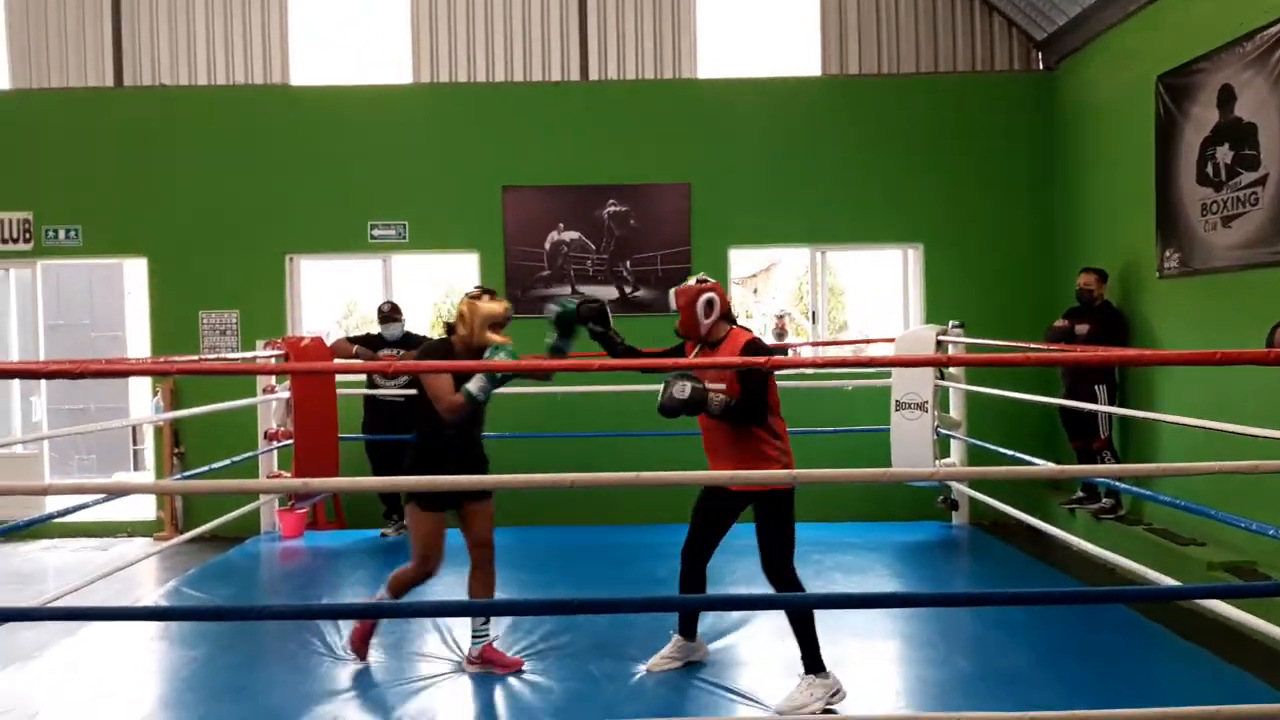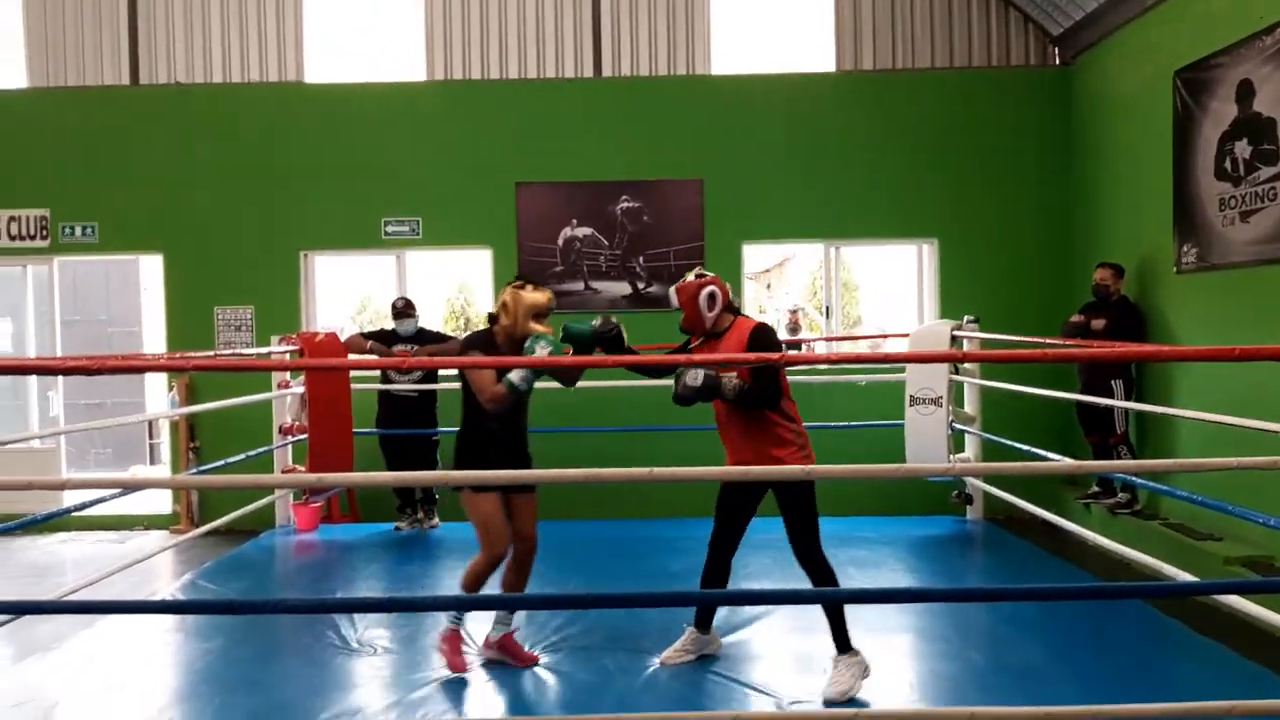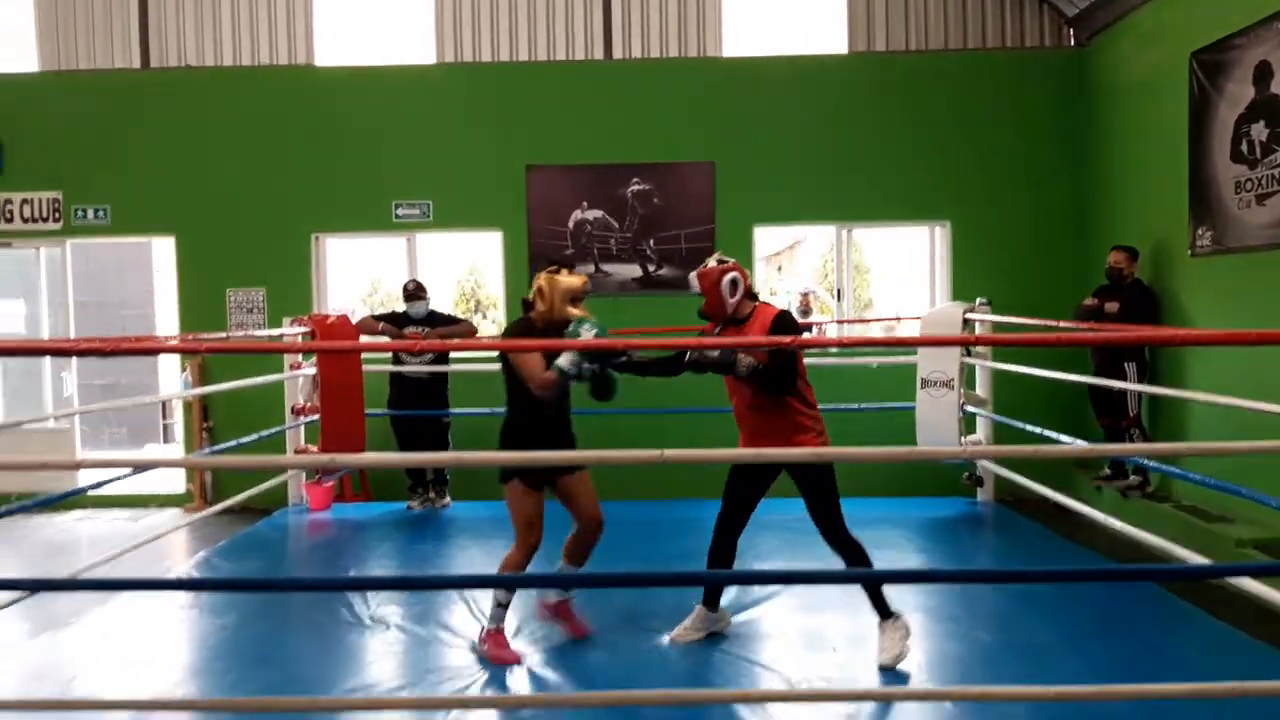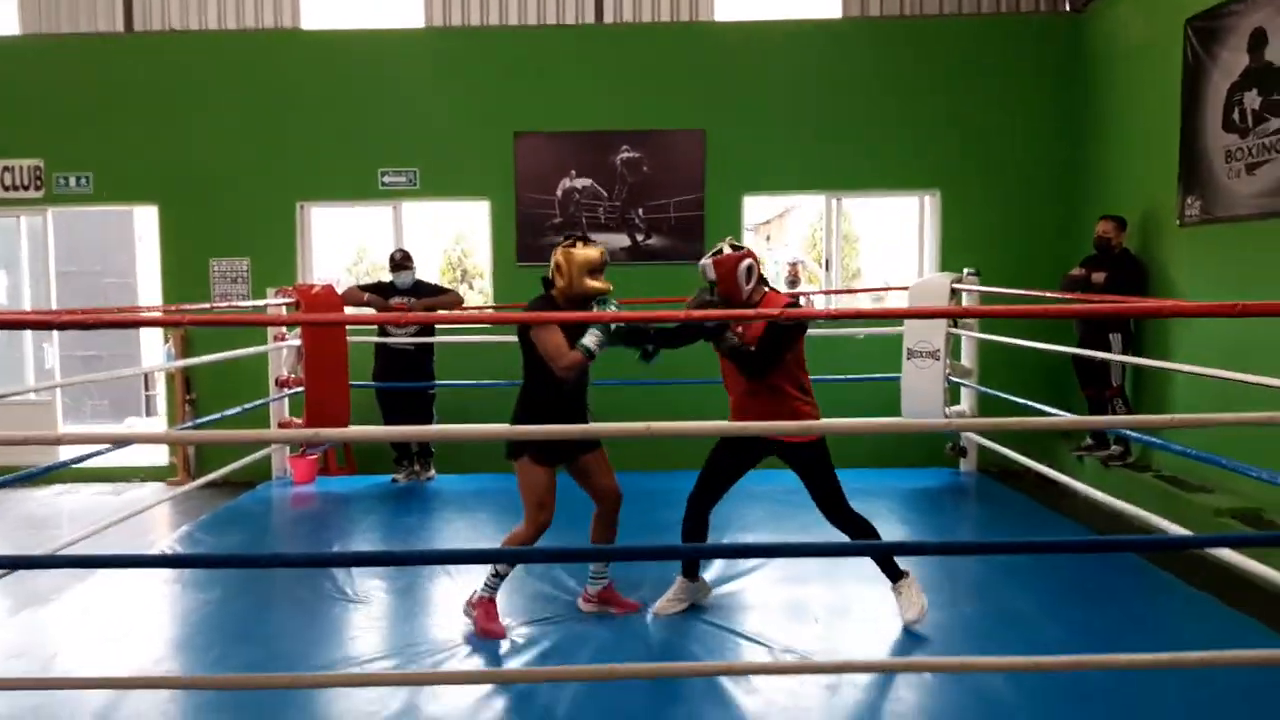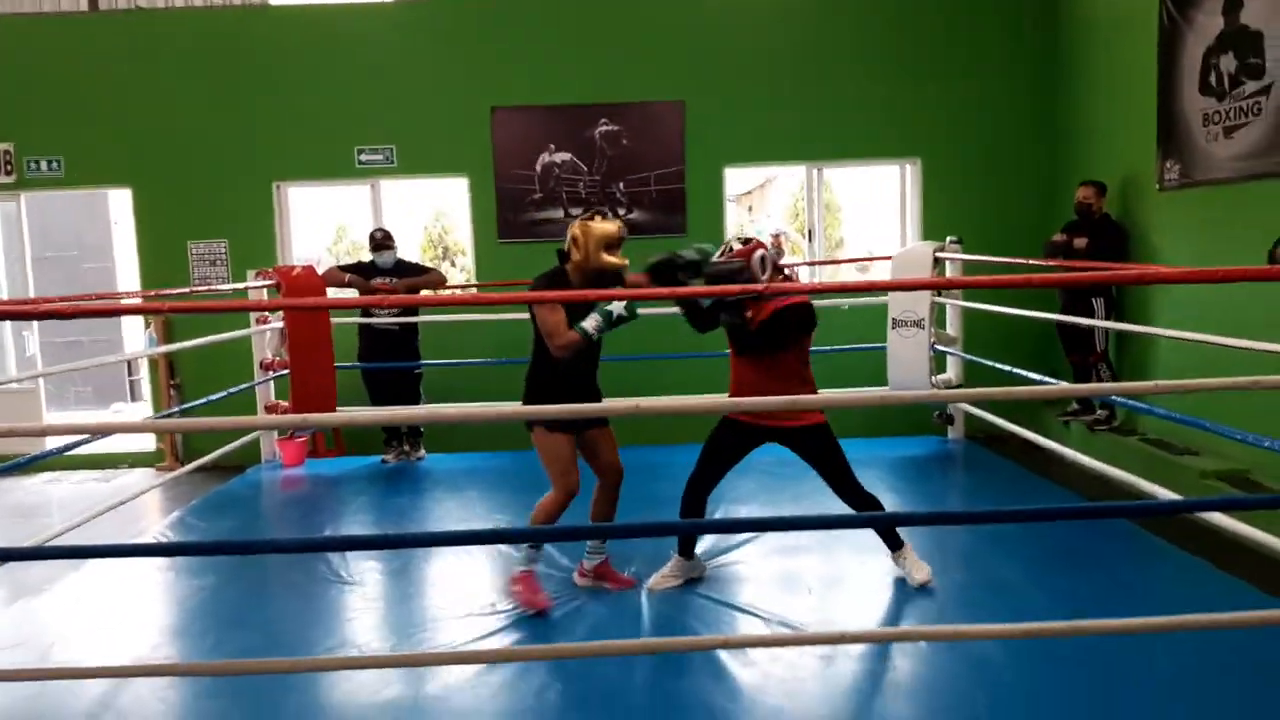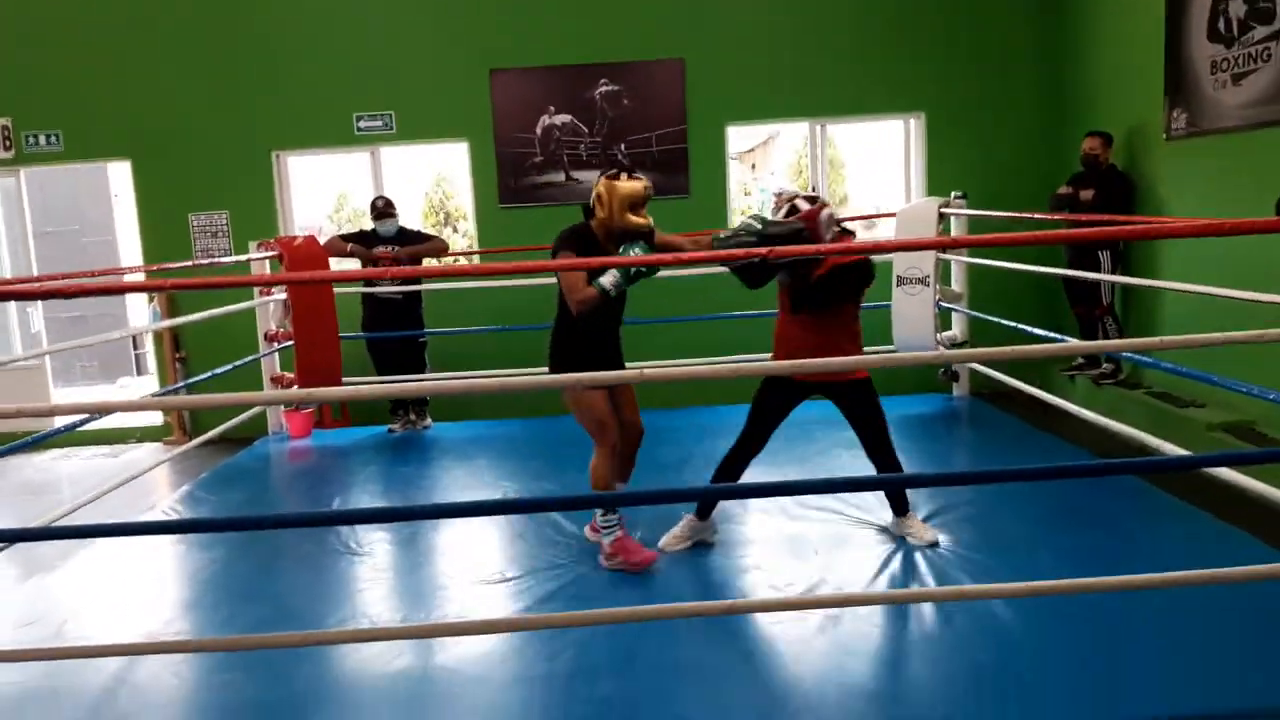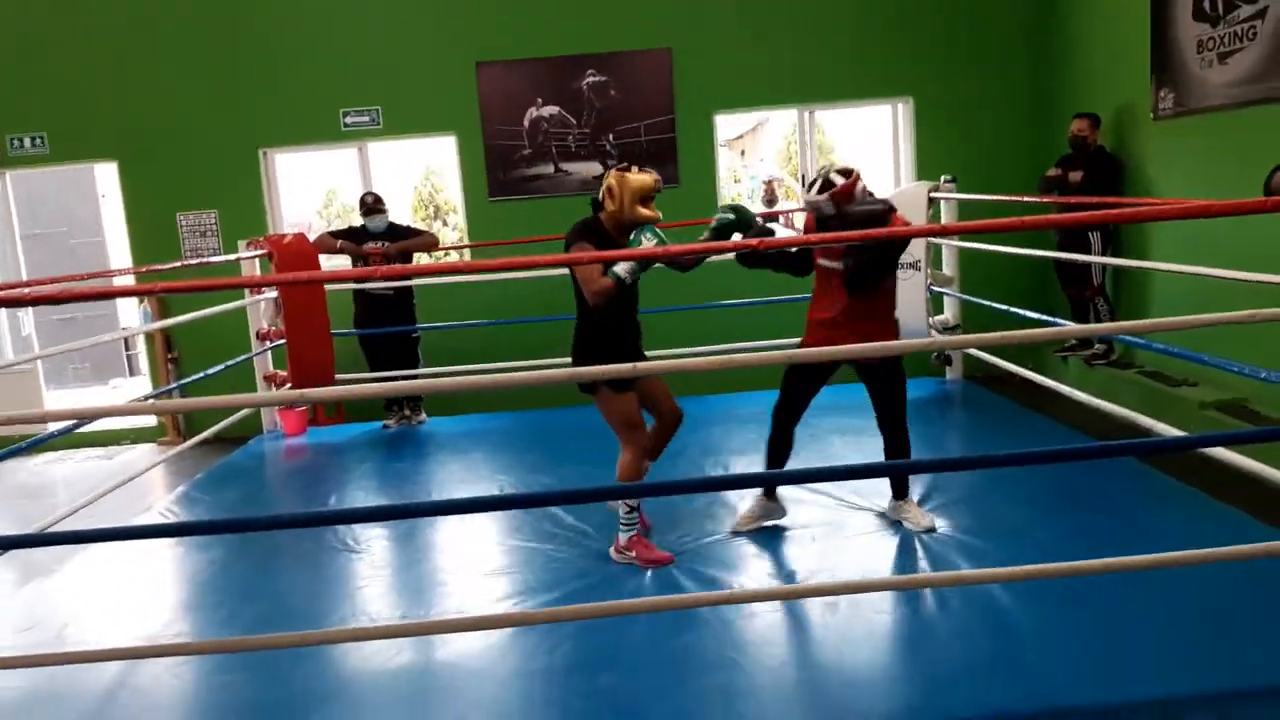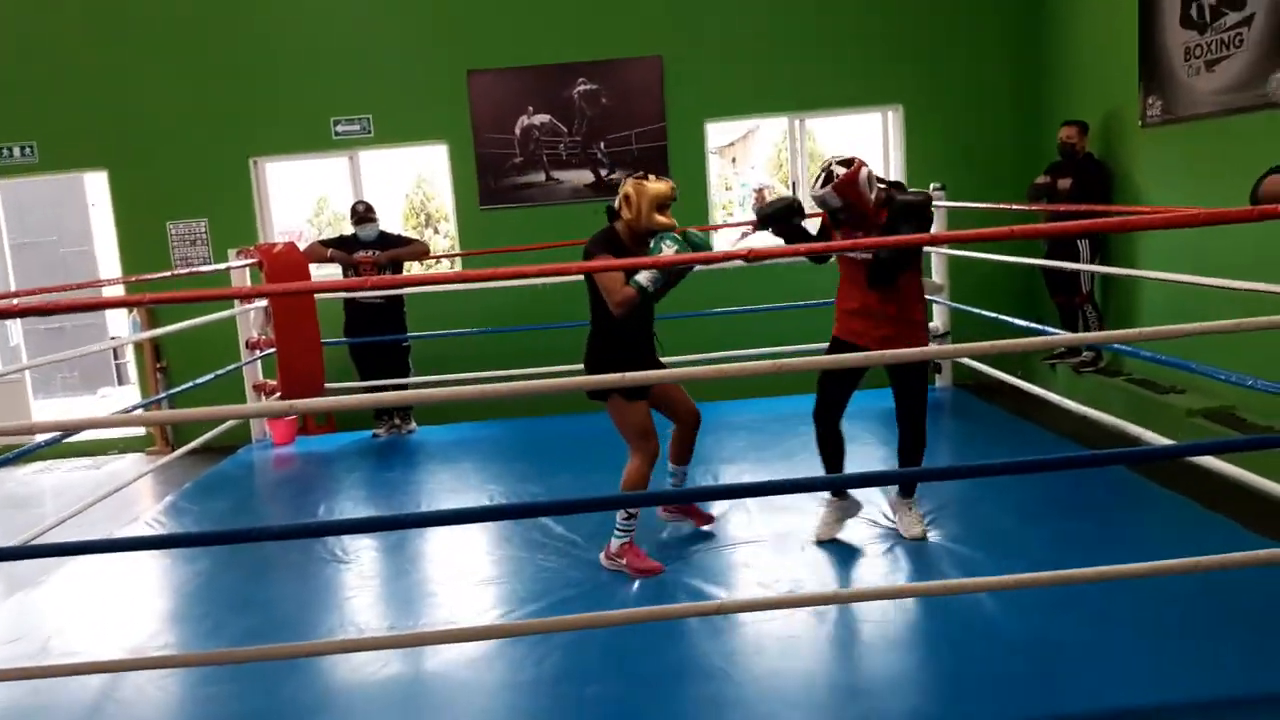
dt=0.1s
person 1, frame 1
left shoulder: (486, 354)
right shoulder: (432, 355)
right elbow: (451, 411)
right wrist: (489, 373)
left hip: (469, 465)
right hip: (429, 470)
left knee: (484, 551)
right knee: (426, 565)
left ankle: (481, 647)
right ankle: (371, 618)
person 1, frame 2
left shoulder: (530, 346)
right shoulder: (476, 345)
left elbow: (568, 379)
right elbow: (493, 400)
right wrist: (530, 365)
left hip: (514, 457)
right hip: (477, 459)
left knee: (526, 547)
right knee: (496, 550)
left ankle: (500, 637)
right ankle: (452, 630)
person 1, frame 3
left shoulder: (559, 332)
right shoulder: (520, 333)
left elbow: (589, 377)
right elbow: (543, 385)
left wrist: (600, 372)
right wrist: (577, 348)
left hip: (558, 443)
right hip: (523, 448)
left knee: (591, 520)
right knee: (527, 543)
left ankle: (556, 598)
right ankle: (492, 630)
person 1, frame 4
left shoulder: (582, 307)
right shoulder: (541, 312)
right elbow: (566, 367)
right wrist: (599, 330)
left hip: (572, 421)
right hip: (536, 426)
left knee: (610, 497)
right knee: (538, 522)
left ankle: (597, 589)
right ankle: (482, 600)
person 1, frame 5
left shoulder: (602, 279)
right shoulder: (549, 285)
left elbow: (642, 285)
right elbow: (561, 346)
right wrist: (603, 315)
left hip: (582, 391)
right hip: (548, 396)
left knee: (612, 473)
right knee: (567, 487)
left ankle: (593, 563)
right ankle: (524, 572)
person 1, frame 6
left shoulder: (631, 237)
right shoulder: (572, 241)
left elbow: (687, 247)
right elbow: (579, 304)
right wrist: (620, 271)
left hip: (606, 350)
right hip: (573, 355)
left knee: (632, 433)
right knee: (609, 442)
left ankle: (603, 522)
right ankle: (613, 542)
person 1, frame 7
left shoulder: (631, 231)
right shoulder: (585, 235)
left elbow: (685, 262)
right elbow: (596, 294)
right wrist: (635, 258)
left hip: (626, 346)
right hip: (598, 353)
left knee: (670, 416)
right knee: (637, 442)
left ankle: (627, 503)
right ankle: (626, 540)
person 1, frame 8
left shoulder: (645, 240)
right shoulder: (604, 245)
left elbow: (653, 293)
right elbow: (620, 304)
left wrist: (684, 256)
right wrist: (656, 267)
left hip: (640, 354)
right hip: (611, 360)
left knee: (689, 418)
right knee: (645, 450)
left ankle: (675, 500)
right ankle: (620, 547)
person 2, frame 1
left shoulder: (748, 347)
right shoulder: (693, 349)
left elbow: (755, 411)
right elbow: (639, 359)
left wrist: (702, 398)
right wrist: (602, 328)
left hip: (769, 474)
right hip: (725, 474)
left knee: (778, 571)
right knee: (693, 555)
left ankle: (819, 678)
right ankle: (687, 640)
person 2, frame 2
left shoulder: (756, 335)
right shoulder: (701, 343)
left elbow: (769, 397)
right elbow: (656, 368)
left wrist: (717, 385)
right wrist: (615, 346)
left hip: (787, 460)
right hip: (744, 465)
left knee: (809, 555)
right knee: (720, 549)
left ankle: (848, 657)
right ankle: (702, 633)
person 2, frame 3
left shoulder: (776, 322)
right shoulder: (718, 330)
left elbow: (778, 380)
right elbow: (674, 364)
left wrist: (731, 360)
right wrist: (626, 363)
left hip: (803, 443)
right hip: (757, 447)
left knee: (835, 534)
right knee: (726, 529)
left ankle: (889, 621)
right ankle: (709, 610)
person 2, frame 4
left shoulder: (784, 312)
right shoulder: (725, 309)
left elbow: (758, 365)
right elbow: (680, 336)
left wrist: (720, 333)
right wrist: (640, 332)
left hip: (796, 428)
right hip: (747, 426)
left knee: (838, 512)
right knee: (699, 502)
left ankle: (900, 581)
right ankle: (689, 582)
person 2, frame 5
left shoulder: (796, 306)
right shoulder: (736, 289)
left elbow: (744, 345)
right elbow: (702, 322)
left wrist: (723, 299)
right wrist: (678, 284)
left hip: (797, 414)
right hip: (746, 412)
left knee: (849, 490)
right knee: (698, 485)
left ankle: (900, 552)
right ankle: (685, 559)
person 2, frame 6
left shoulder: (856, 264)
right shoulder: (790, 248)
left elbow: (802, 303)
right elbow: (755, 278)
left wrist: (785, 259)
right wrist: (743, 247)
left hip: (843, 370)
right hip: (790, 366)
left knee: (881, 450)
right knee: (747, 445)
left ankle: (904, 517)
right ankle: (700, 520)
person 2, frame 7
left shoulder: (893, 229)
right shoulder: (822, 219)
left elbow: (858, 284)
right elbow: (799, 264)
left wrist: (862, 233)
right wrist: (755, 232)
left hip: (876, 340)
right hip: (820, 337)
left knee: (894, 427)
right knee: (784, 416)
left ankle: (901, 500)
right ankle: (768, 499)
person 2, frame 8
left shoulder: (912, 214)
right shoulder: (838, 212)
left elbow: (880, 277)
right elbow: (818, 252)
left wrist: (894, 228)
right wrist: (783, 224)
left hip: (904, 335)
right hip: (851, 332)
left knee: (912, 425)
right knee: (825, 416)
left ankle: (904, 498)
right ankle: (839, 499)
person 3, frame 1
left shoulder: (1112, 315)
right shoulder: (1073, 313)
left elbow: (1115, 345)
right elbow: (1051, 335)
left wrist: (1087, 333)
right wrist: (1070, 330)
left hip: (1098, 385)
right hip: (1074, 385)
left knee: (1100, 441)
right knee: (1080, 441)
left ankle: (1113, 499)
right ankle: (1088, 491)
person 3, frame 2
left shoulder: (1128, 310)
right shoulder: (1089, 308)
left elbow: (1132, 340)
right elbow: (1067, 331)
left wrist: (1103, 328)
right wrist: (1086, 325)
left hip: (1114, 380)
right hip: (1090, 380)
left knee: (1117, 436)
right knee: (1096, 436)
left ankle: (1129, 493)
right ankle: (1104, 486)
person 3, frame 3
left shoulder: (1142, 294)
right shoulder: (1103, 291)
left elbow: (1146, 322)
right elbow: (1080, 313)
left wrist: (1117, 311)
right wrist: (1102, 308)
left hip: (1128, 363)
right hip: (1103, 363)
left knee: (1129, 419)
right knee: (1108, 418)
left ankle: (1141, 476)
right ankle: (1116, 469)
person 3, frame 4
left shoulder: (1130, 264)
right shoulder: (1091, 261)
left elbow: (1133, 293)
right elbow: (1067, 284)
left wrist: (1104, 281)
right wrist: (1089, 278)
left hip: (1112, 334)
right hip: (1088, 333)
left knee: (1113, 390)
right knee: (1092, 388)
left ankle: (1122, 446)
right ankle: (1098, 439)
person 3, frame 5
left shoulder: (1111, 228)
right shoulder: (1072, 226)
left elbow: (1115, 258)
right elbow: (1049, 250)
left wrist: (1086, 246)
right wrist: (1070, 244)
left hip: (1096, 298)
right hip: (1071, 298)
left knee: (1097, 354)
right knee: (1075, 353)
left ankle: (1108, 410)
right ankle: (1084, 404)
person 3, frame 6
left shoulder: (1118, 180)
right shoulder: (1078, 178)
left elbow: (1121, 210)
right elbow: (1055, 203)
left wrist: (1093, 198)
right wrist: (1077, 196)
left hip: (1102, 251)
right hip: (1078, 251)
left knee: (1103, 308)
right knee: (1081, 307)
left ankle: (1114, 363)
right ankle: (1089, 358)
person 3, frame 7
left shoulder: (1107, 161)
right shoulder: (1066, 160)
left elbow: (1111, 191)
right elbow: (1044, 185)
left wrist: (1082, 180)
right wrist: (1065, 178)
left hip: (1093, 232)
right hip: (1068, 232)
left knee: (1094, 288)
right knee: (1072, 287)
left ankle: (1106, 344)
right ankle: (1082, 339)
person 3, frame 8
left shoulder: (1095, 168)
right shoulder: (1055, 168)
left elbow: (1099, 198)
right elbow: (1033, 193)
left wrist: (1071, 187)
right wrist: (1054, 186)
left hip: (1082, 240)
right hip: (1057, 240)
left knee: (1083, 295)
right knee: (1061, 295)
left ankle: (1094, 352)
right ankle: (1070, 347)
person 4, frame 1
left shoulder: (415, 342)
right shoulder: (369, 341)
right elbow: (336, 346)
left wrist: (414, 355)
right wrist: (359, 351)
left hip: (409, 421)
right hip: (376, 422)
right knee: (382, 472)
right ankle: (393, 517)
person 4, frame 2
left shoulder: (431, 338)
right shoulder: (384, 337)
left elbow: (458, 347)
right elbow: (349, 343)
left wrist: (428, 350)
right wrist: (373, 347)
left hip: (423, 416)
right hip: (391, 417)
left knee: (427, 465)
right knee: (397, 467)
left ankle: (429, 509)
right ankle: (408, 511)
person 4, frame 3
left shoulder: (441, 320)
right shoulder: (395, 319)
left elbow: (470, 329)
right elbow: (361, 325)
left wrist: (439, 333)
right wrist: (385, 329)
left hip: (434, 397)
right hip: (402, 398)
left knee: (438, 445)
right knee: (408, 447)
left ankle: (440, 488)
right ankle: (419, 490)
person 4, frame 4
left shoulder: (427, 290)
right shoulder: (381, 289)
left elbow: (457, 299)
right elbow: (346, 295)
left wrist: (425, 303)
right wrist: (370, 299)
left hip: (420, 368)
right hip: (387, 369)
left knee: (423, 417)
right knee: (393, 419)
left ankle: (425, 460)
right ankle: (404, 462)
person 4, frame 5
left shoulder: (409, 268)
right shoulder: (362, 269)
left elbow: (440, 278)
right elbow: (327, 276)
left wrist: (408, 283)
right wrist: (352, 280)
left hip: (405, 348)
right hip: (372, 350)
left knee: (410, 397)
right knee: (381, 400)
left ankle: (414, 440)
right ankle: (394, 443)
person 4, frame 6
left shoulder: (411, 236)
right shoulder: (363, 238)
left elbow: (442, 246)
right elbow: (328, 246)
left wrist: (410, 251)
right wrist: (354, 249)
left hip: (409, 317)
right hip: (376, 319)
left knee: (415, 366)
right knee: (386, 370)
left ankle: (420, 409)
right ankle: (400, 412)
person 4, frame 7
left shoulder: (401, 232)
right shoulder: (353, 234)
left elbow: (432, 241)
right elbow: (318, 243)
left wrist: (400, 247)
right wrist: (344, 246)
left hip: (401, 312)
right hip: (367, 316)
left knee: (408, 361)
right knee: (379, 366)
left ankle: (414, 405)
right ankle: (394, 408)
person 4, frame 8
left shoulder: (391, 241)
right shoulder: (343, 243)
left elbow: (423, 249)
right elbow: (308, 252)
left wrist: (390, 255)
right wrist: (334, 255)
left hip: (391, 321)
right hip: (358, 324)
left knee: (398, 370)
right knee: (369, 375)
left ankle: (404, 414)
right ankle: (384, 417)
